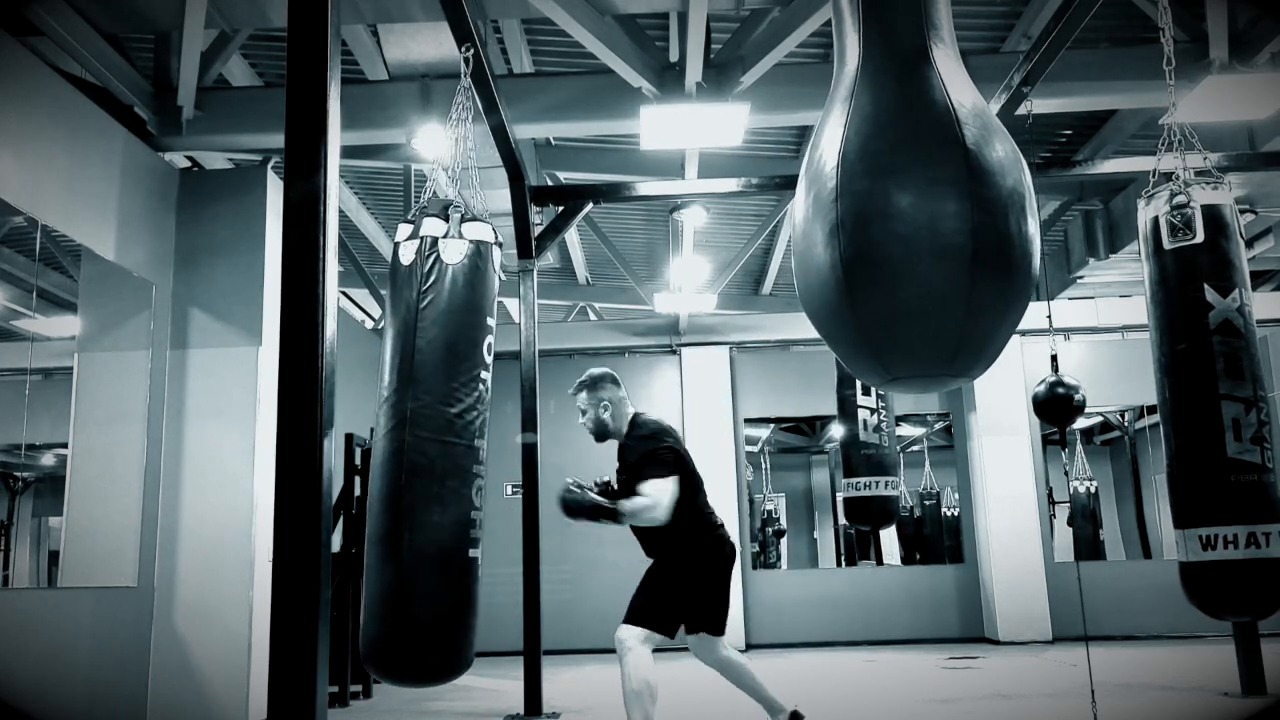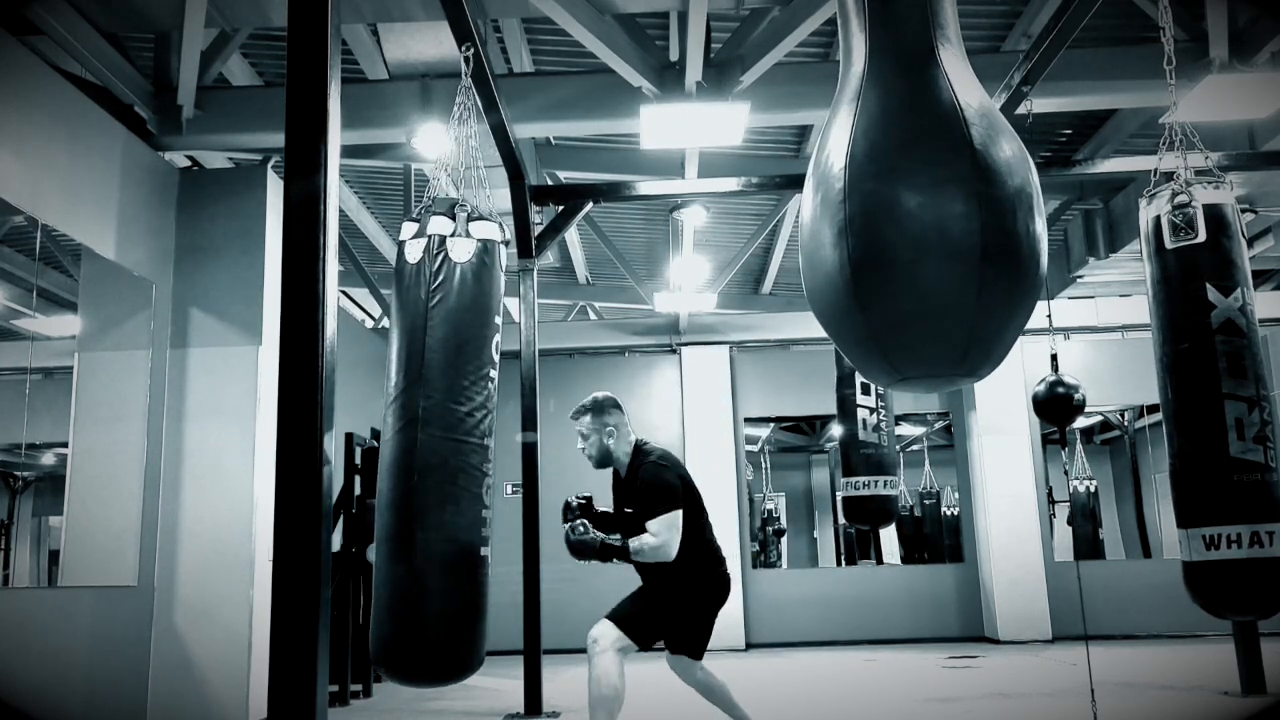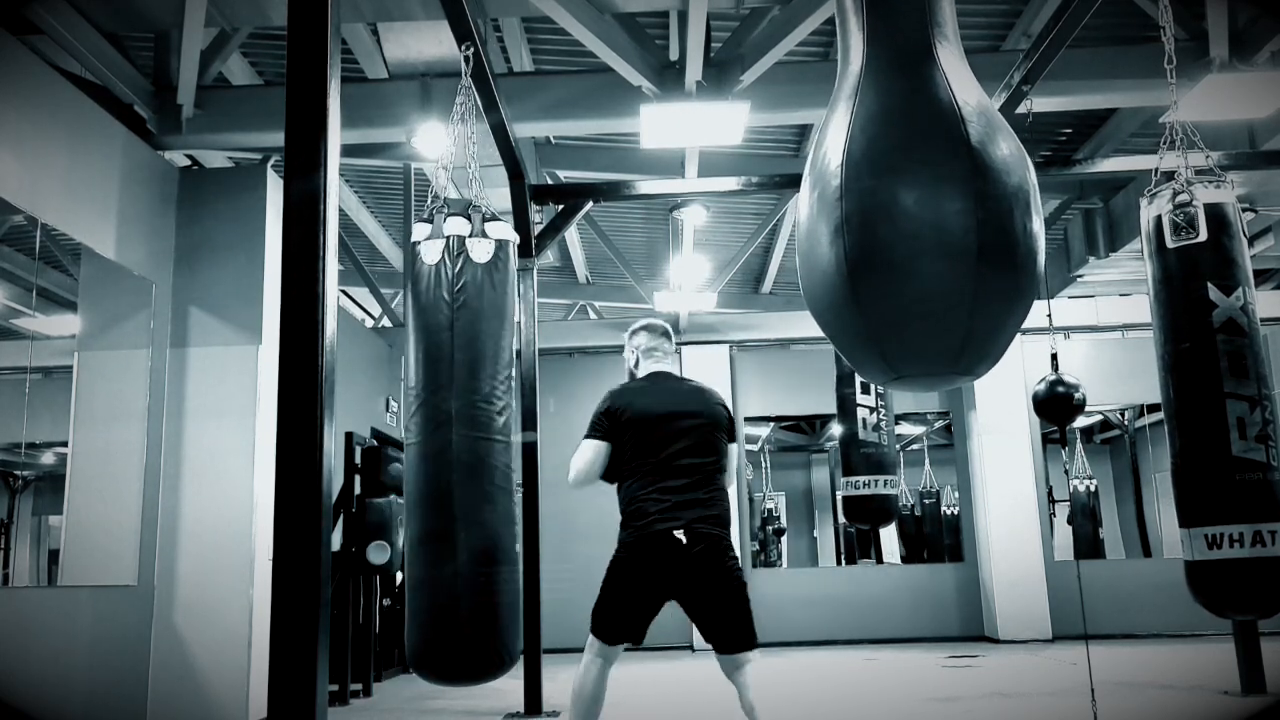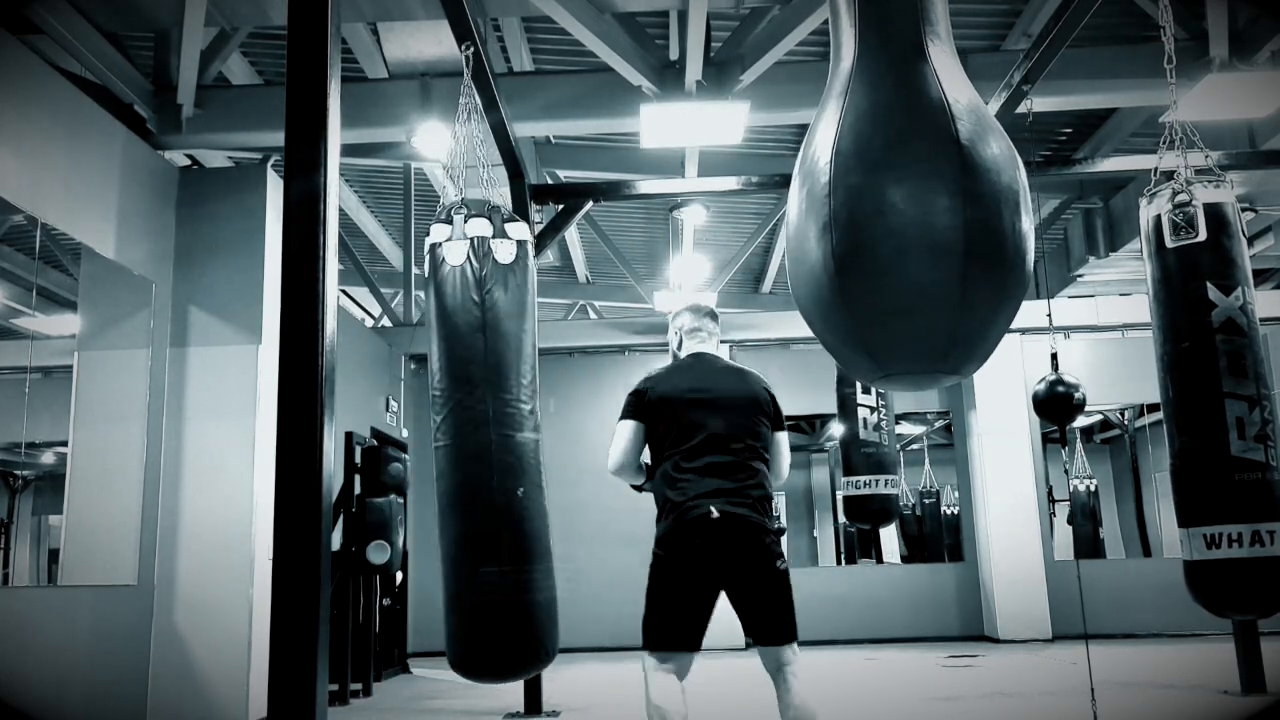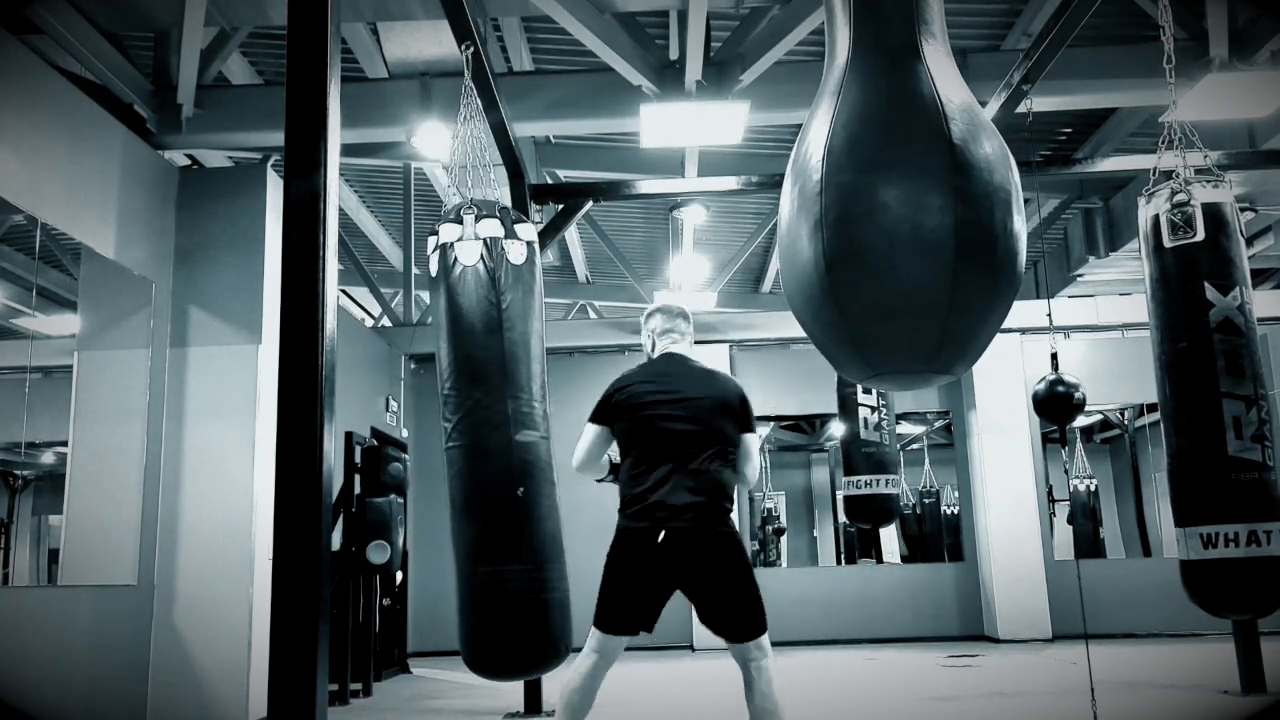
dt=0.4s
person 1, frame 1
left shoulder: (648, 438)
right shoulder: (632, 441)
left elbow: (655, 510)
left wrist: (595, 505)
right wrist: (606, 494)
left hip: (694, 554)
right hip: (695, 554)
left knee: (631, 639)
right knee: (710, 648)
person 1, frame 2
left shoulder: (653, 469)
right shoulder: (628, 468)
left elbow: (663, 547)
right elbow: (638, 523)
left wrist: (600, 546)
right wrist: (595, 517)
left hip: (692, 582)
right hip: (695, 580)
left knee: (603, 641)
right knee: (686, 665)
person 1, frame 3
left shoulder: (618, 402)
right shoulder: (713, 402)
left elbow: (580, 476)
left wrist: (614, 468)
left hip: (647, 543)
right hip: (712, 543)
left knee: (599, 654)
right knee: (739, 665)
person 1, frame 4
left shoulder: (651, 388)
right shoulder: (758, 386)
left elbow: (618, 463)
right elbow: (779, 473)
left wrist: (648, 476)
left hip: (685, 533)
right hip: (753, 533)
left knee: (663, 667)
right knee: (784, 669)
person 1, frame 5
left shoulder: (624, 387)
right shoulder: (729, 390)
left elbow: (582, 463)
right elbow: (749, 474)
left hip: (642, 535)
right hip: (712, 536)
left knee: (600, 650)
right knee: (755, 655)
